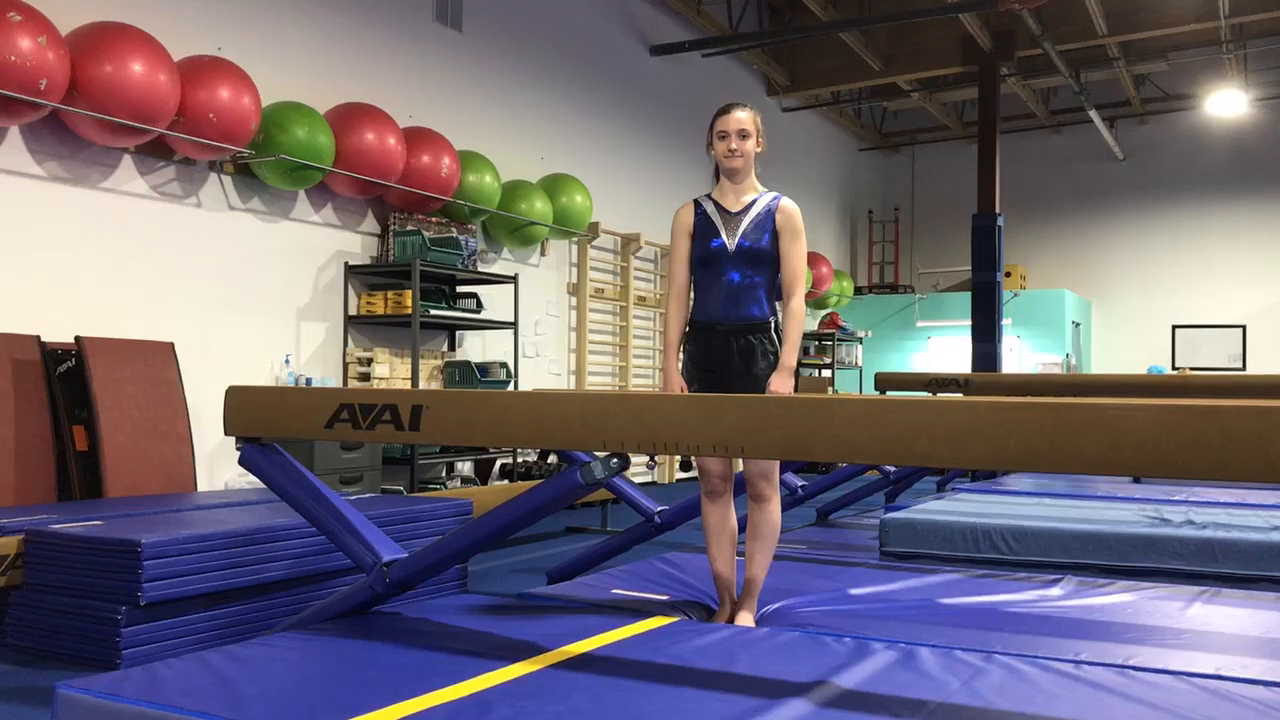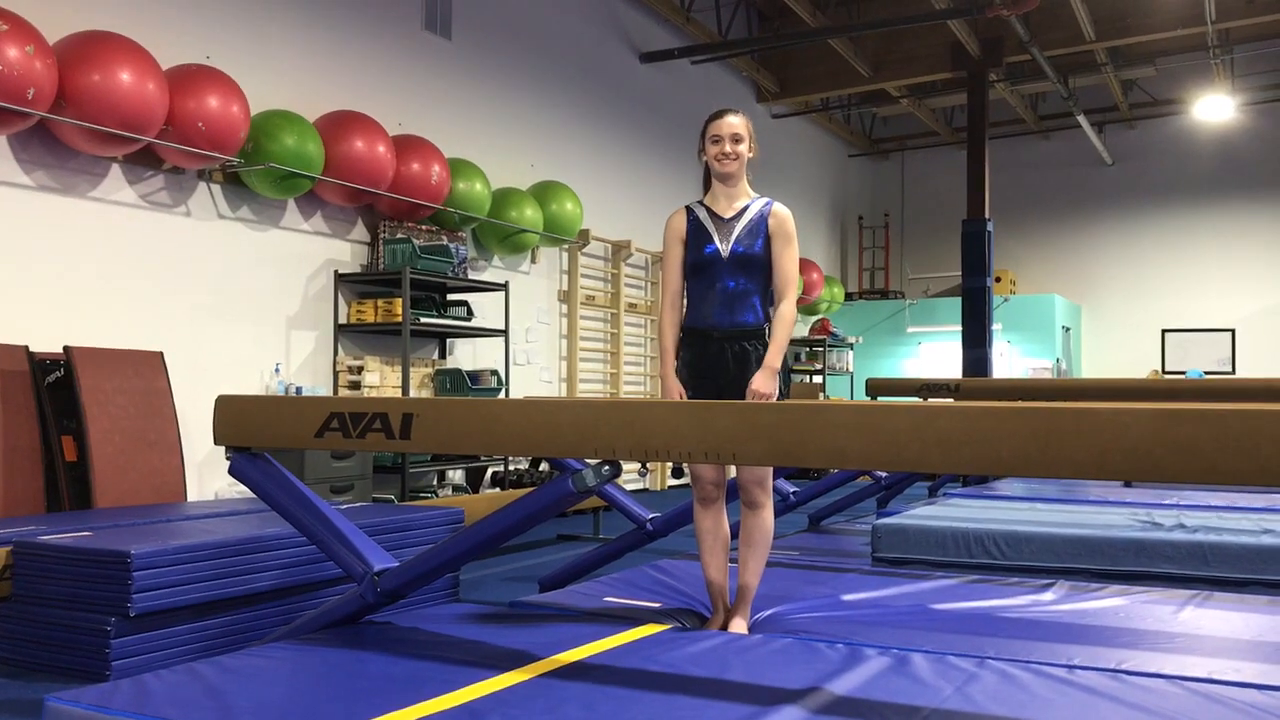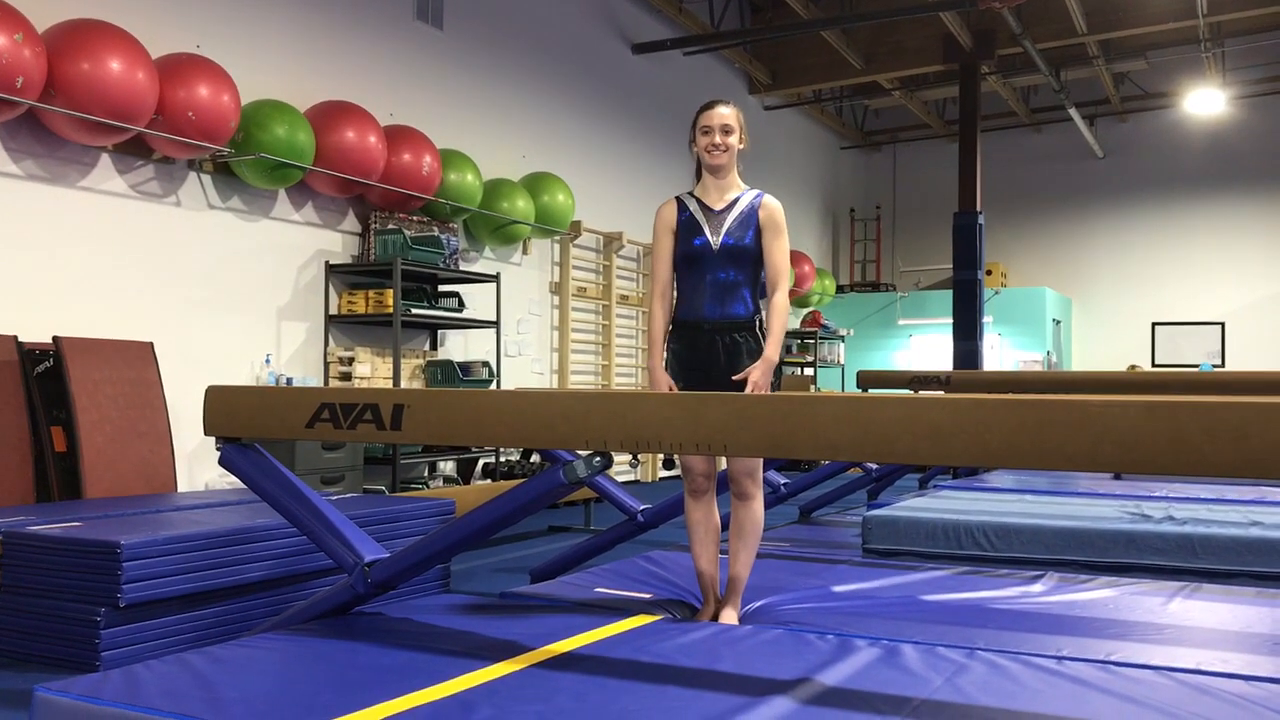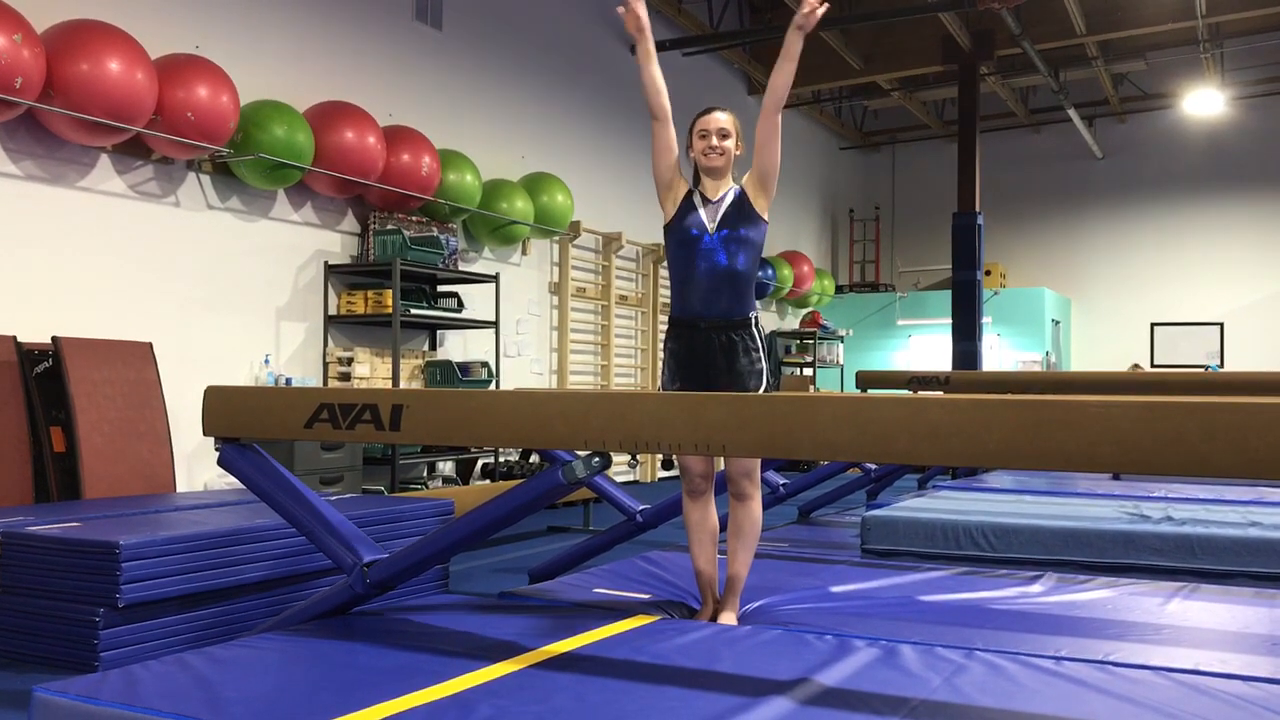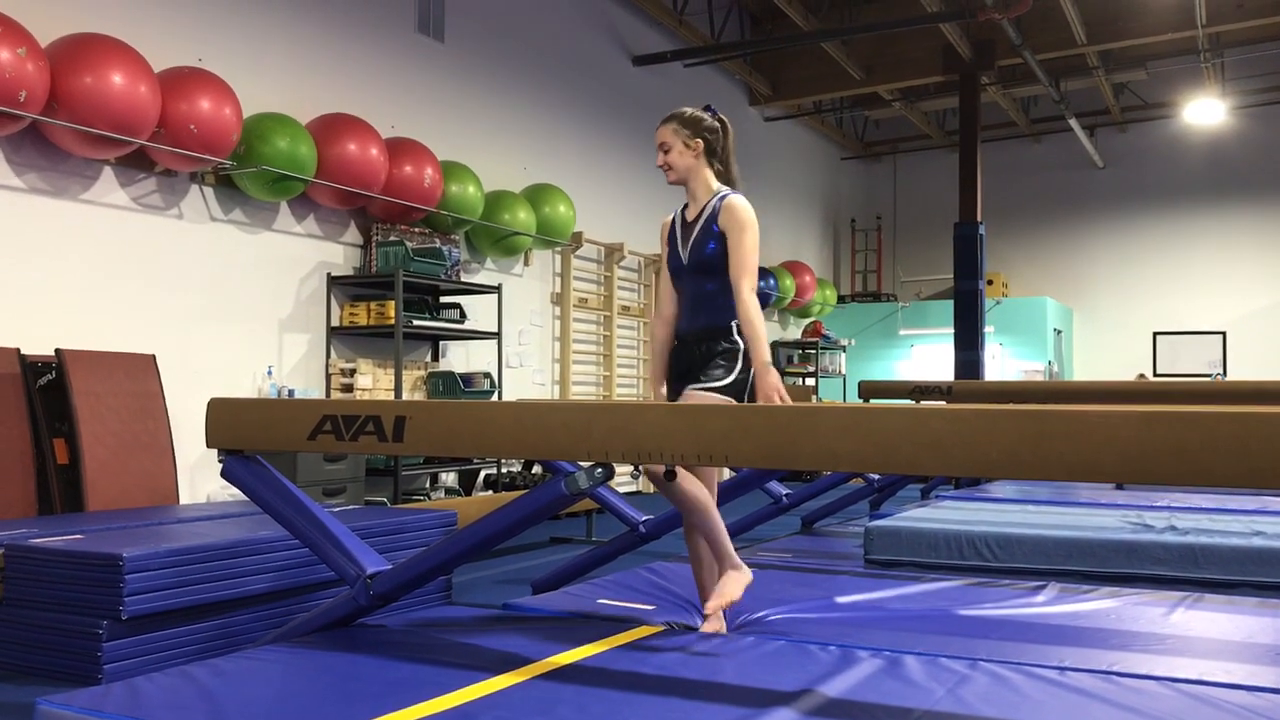
dt=1s
person 1, frame 1
left shoulder: (782, 211)
right shoulder: (690, 214)
left elbow: (794, 295)
right elbow: (677, 295)
left wrist: (786, 368)
right wrist: (671, 366)
left hip: (759, 349)
right hip: (705, 351)
left knee: (761, 482)
right knee: (713, 481)
left ankle: (748, 602)
right ankle: (724, 599)
person 1, frame 2
left shoulder: (775, 216)
right shoulder: (683, 221)
left elbow: (786, 300)
right elbow: (671, 302)
left wrist: (770, 368)
right wrist: (668, 373)
left hip: (752, 355)
right hip: (699, 358)
left knee: (755, 488)
right knee: (706, 487)
left ankle: (742, 609)
right ankle: (718, 607)
person 1, frame 3
left shoulder: (765, 208)
right shoulder: (673, 212)
left elbow: (778, 289)
right elbow: (660, 293)
left wrist: (769, 358)
right wrist: (656, 364)
left hip: (743, 347)
right hip: (689, 348)
left knee: (745, 479)
right knee: (696, 479)
left ankle: (733, 601)
right ankle: (708, 598)
person 1, frame 4
left shoulder: (754, 194)
right shoulder: (676, 196)
left elbow: (772, 111)
right elbow: (658, 114)
left hip: (741, 345)
right hip: (685, 346)
left knee: (743, 481)
right knee: (695, 480)
left ankle: (732, 602)
right ankle: (707, 599)
person 1, frame 5
left shoulder: (734, 209)
right shoulder: (672, 225)
left elbow: (745, 292)
left wrist: (764, 364)
right wrist: (658, 377)
left hip: (727, 351)
right hip: (686, 355)
left knee: (660, 459)
right knee: (697, 488)
left ankle: (731, 565)
right ankle: (711, 612)
